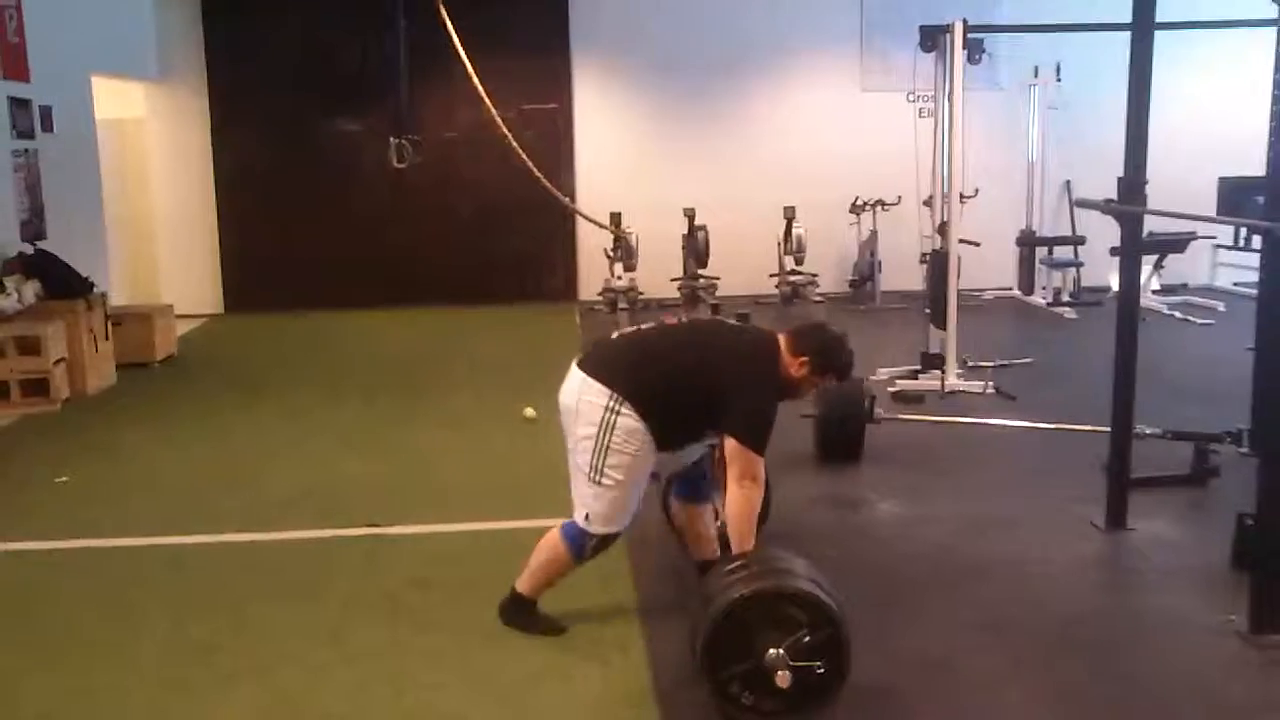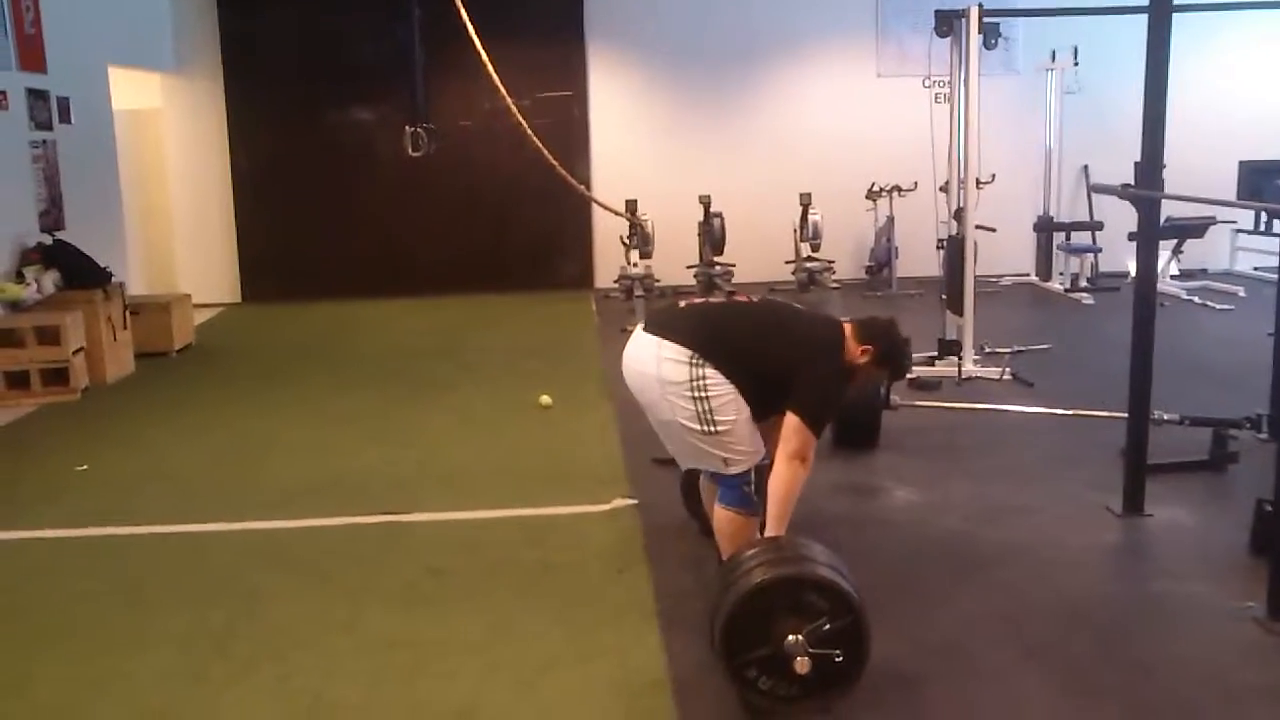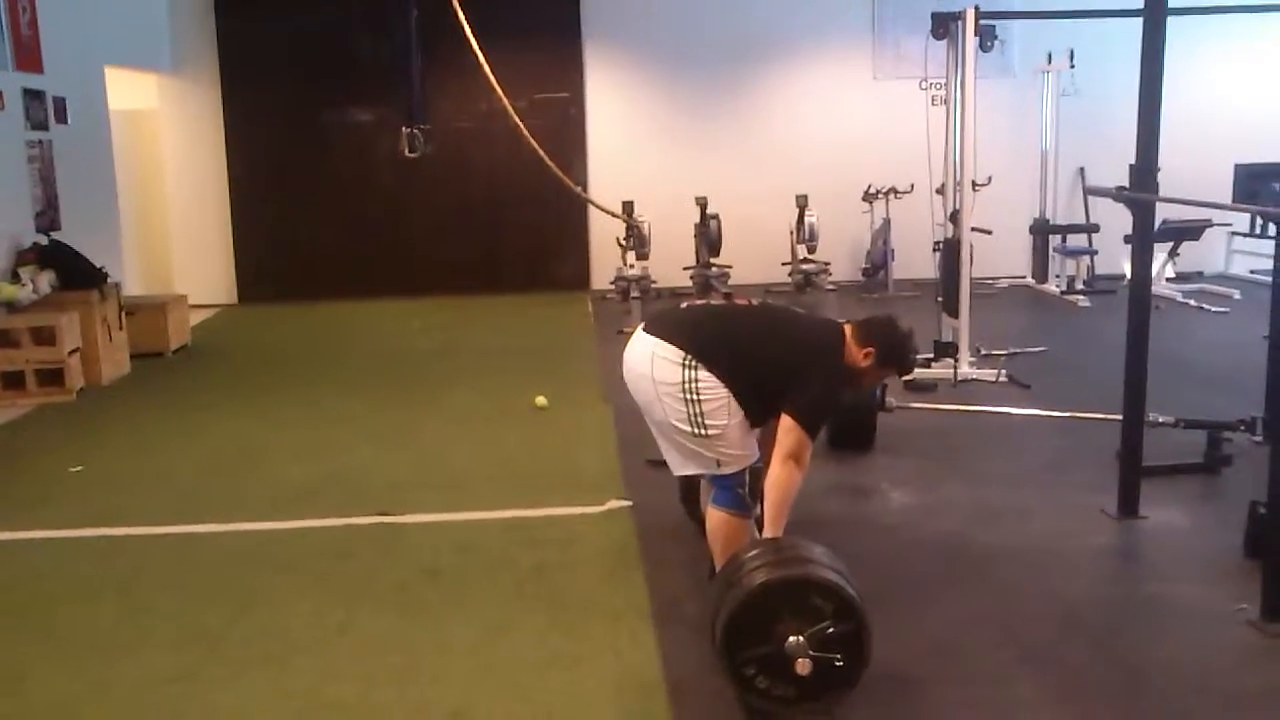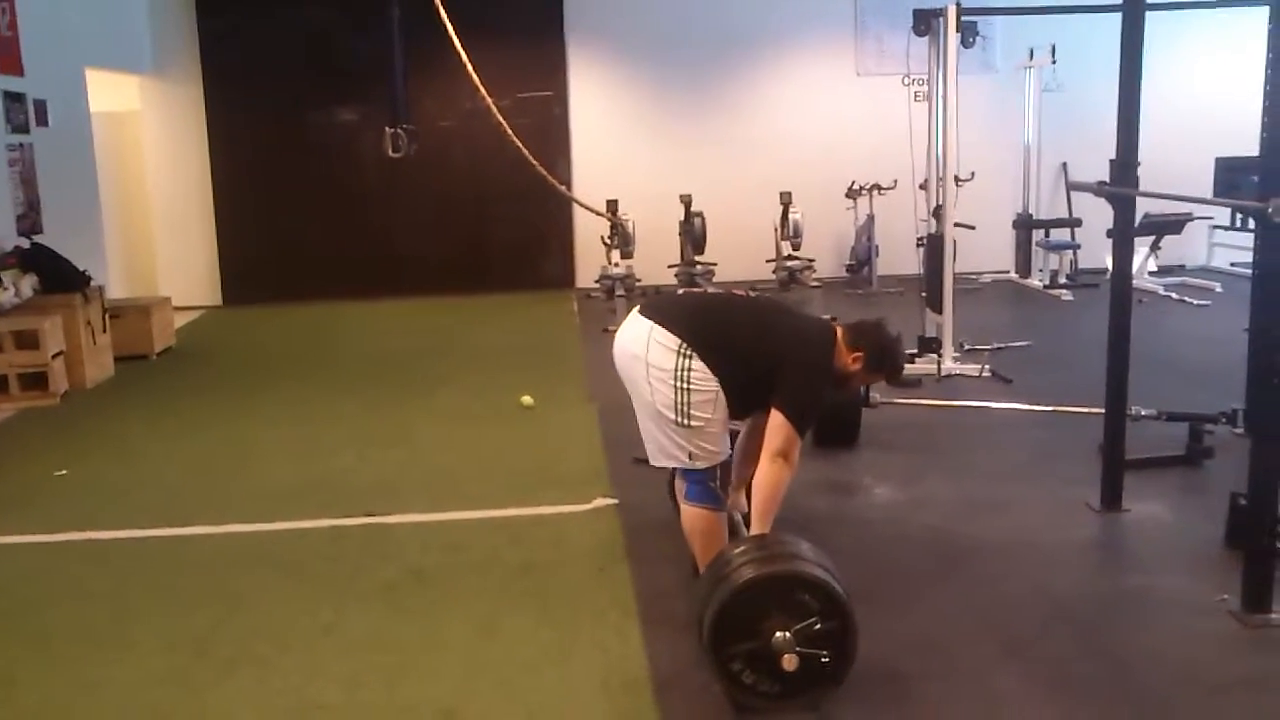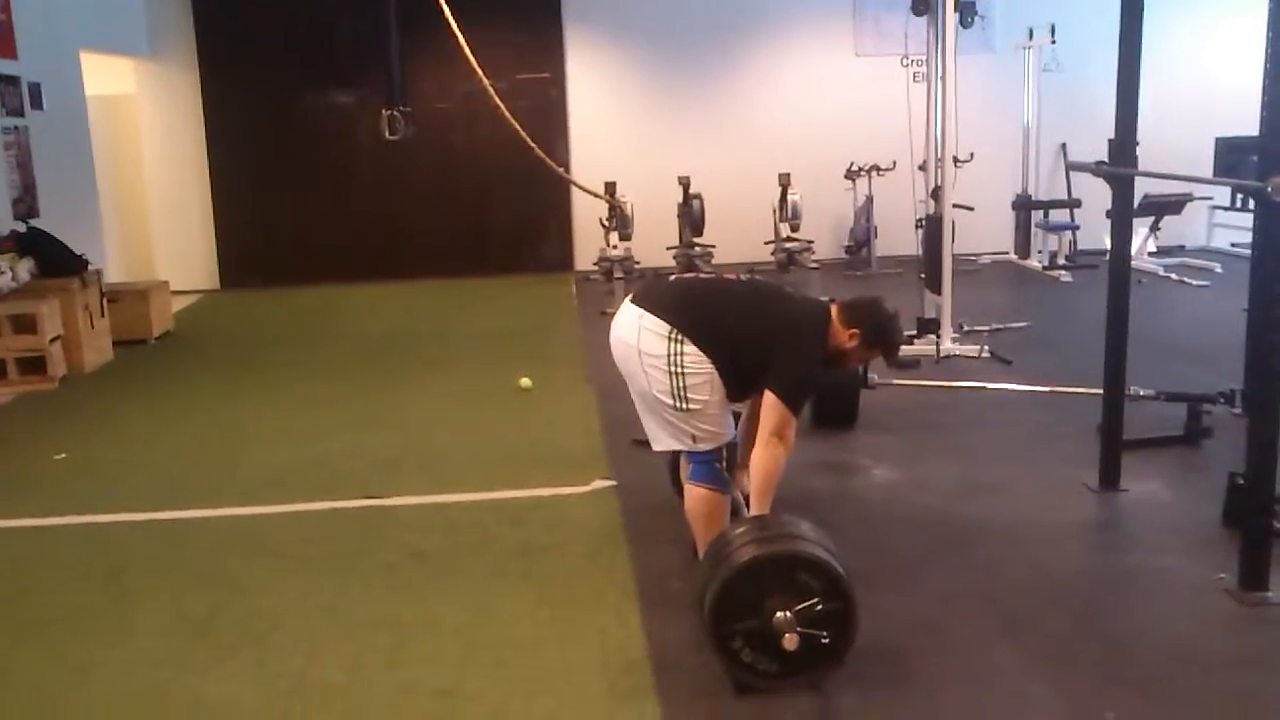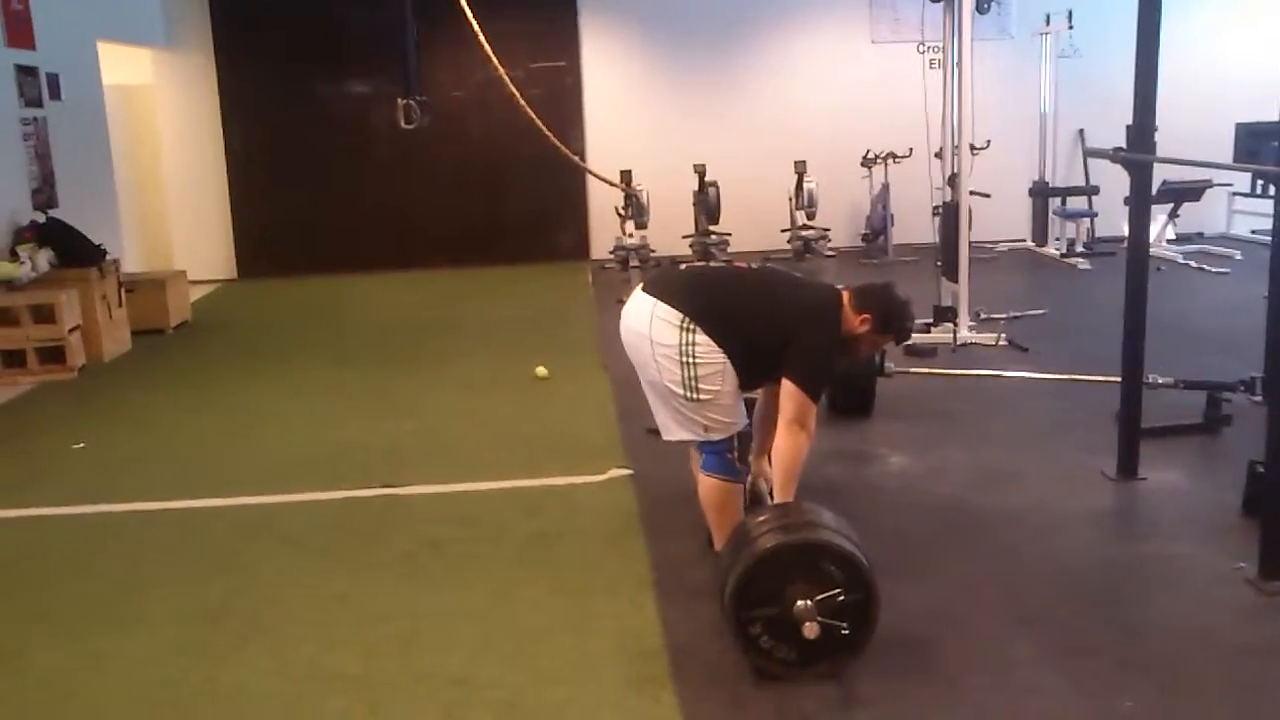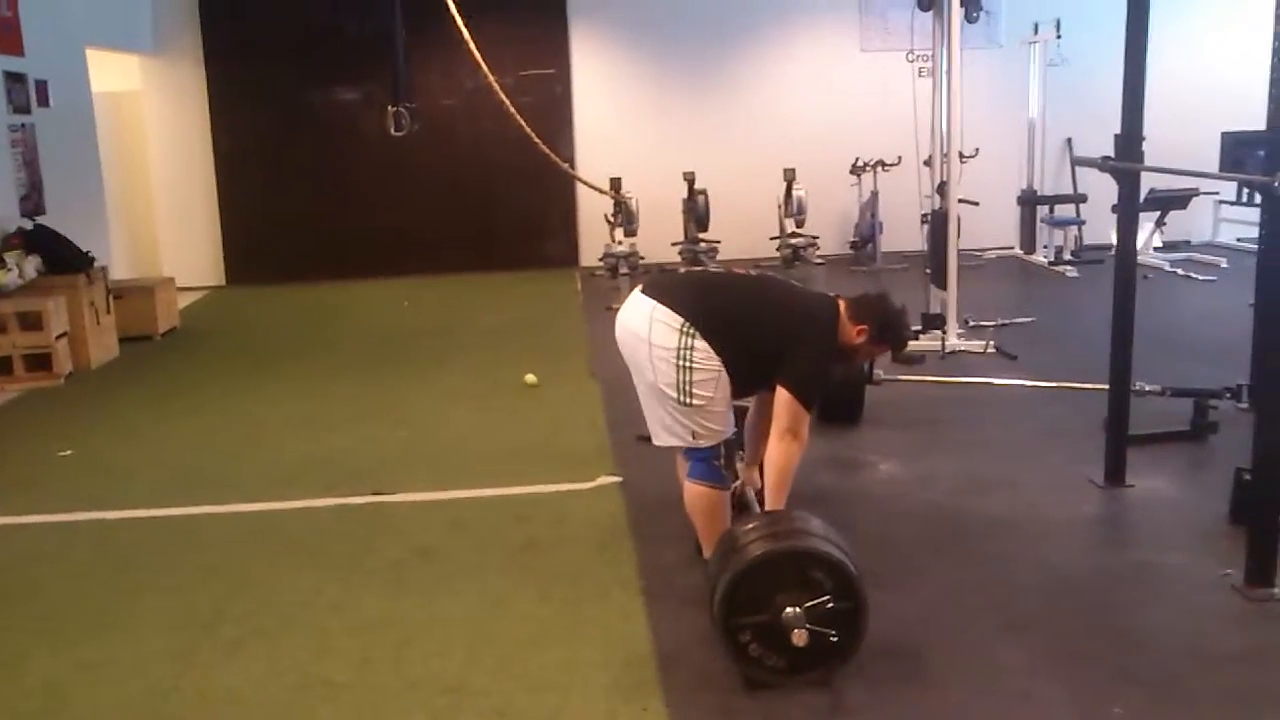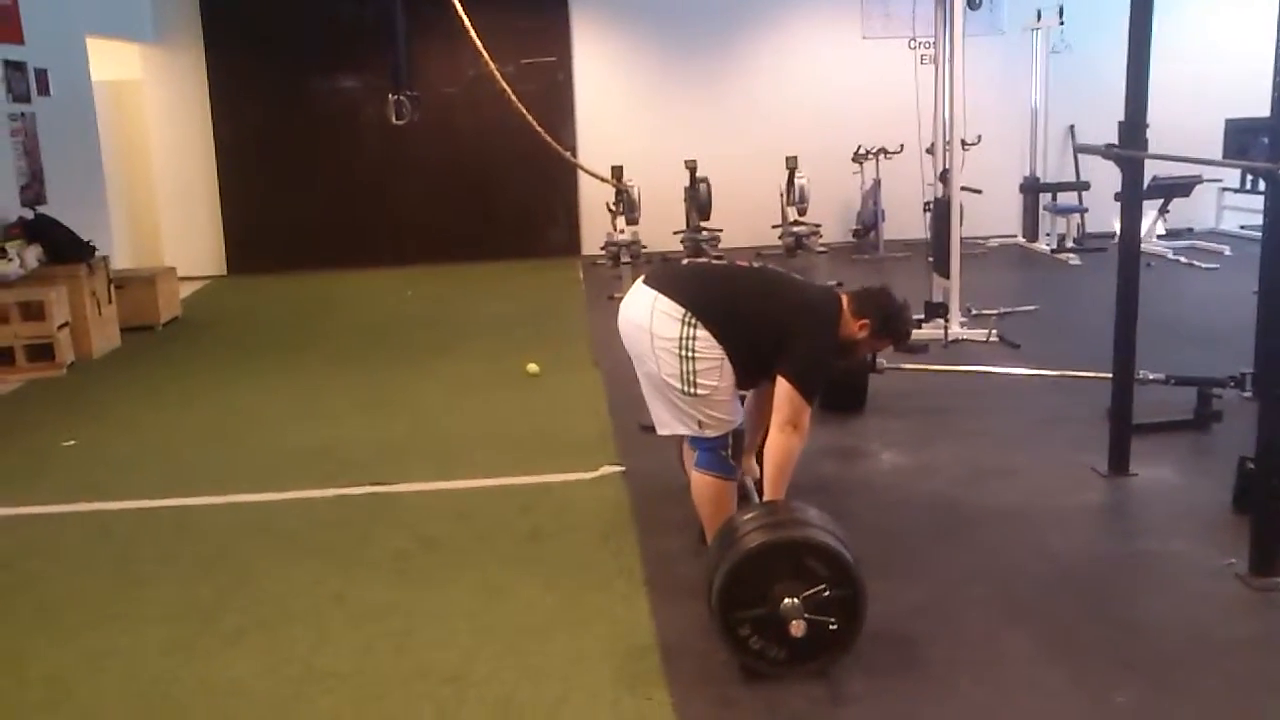
dt=0.5s
person 1, frame 1
left shoulder: (755, 349)
right shoulder: (757, 377)
right elbow: (745, 480)
left hip: (612, 375)
right hip: (607, 398)
left knee: (692, 464)
right knee: (601, 523)
left ankle: (708, 569)
right ankle: (519, 601)
person 1, frame 2
left shoulder: (814, 338)
right shoulder: (825, 361)
left elbow: (773, 413)
right elbow: (795, 457)
right wrist: (773, 541)
right hip: (678, 358)
left knee: (722, 462)
right knee: (739, 471)
person 1, frame 3
left shoulder: (816, 341)
right shoulder: (826, 365)
left elbow: (775, 417)
right elbow: (790, 459)
right hip: (674, 360)
left knee: (722, 466)
right knee: (733, 477)
left ankle: (724, 566)
person 1, frame 4
left shoulder: (804, 342)
right shoulder: (812, 362)
left elbow: (760, 422)
right elbow: (778, 456)
left wrist: (736, 490)
right hip: (668, 346)
left knee: (693, 462)
right knee: (702, 473)
left ankle: (706, 560)
person 1, frame 5
left shoulder: (800, 321)
right shoulder: (805, 343)
left elbow: (759, 405)
right elbow: (774, 438)
left wrist: (741, 471)
right hip: (660, 333)
left knee: (698, 444)
right knee: (709, 454)
left ankle: (705, 539)
person 1, frame 6
left shoulder: (811, 308)
right shoulder: (820, 329)
left elbow: (773, 389)
right elbow: (795, 426)
left wrist: (759, 458)
right hip: (673, 322)
left knee: (707, 430)
right knee: (721, 443)
left ankle: (722, 531)
person 1, frame 7
left shoulder: (806, 317)
right shoulder: (817, 338)
left elbow: (767, 399)
right elbow: (788, 434)
left wrist: (750, 468)
right hip: (671, 326)
left knee: (695, 438)
right knee: (708, 450)
left ankle: (709, 535)
person 1, frame 8
left shoulder: (809, 309)
right shoulder: (818, 330)
left elbow: (765, 388)
right elbow: (788, 426)
left wrist: (747, 456)
right hip: (672, 317)
left knee: (701, 429)
right knee: (716, 441)
left ankle: (712, 522)
